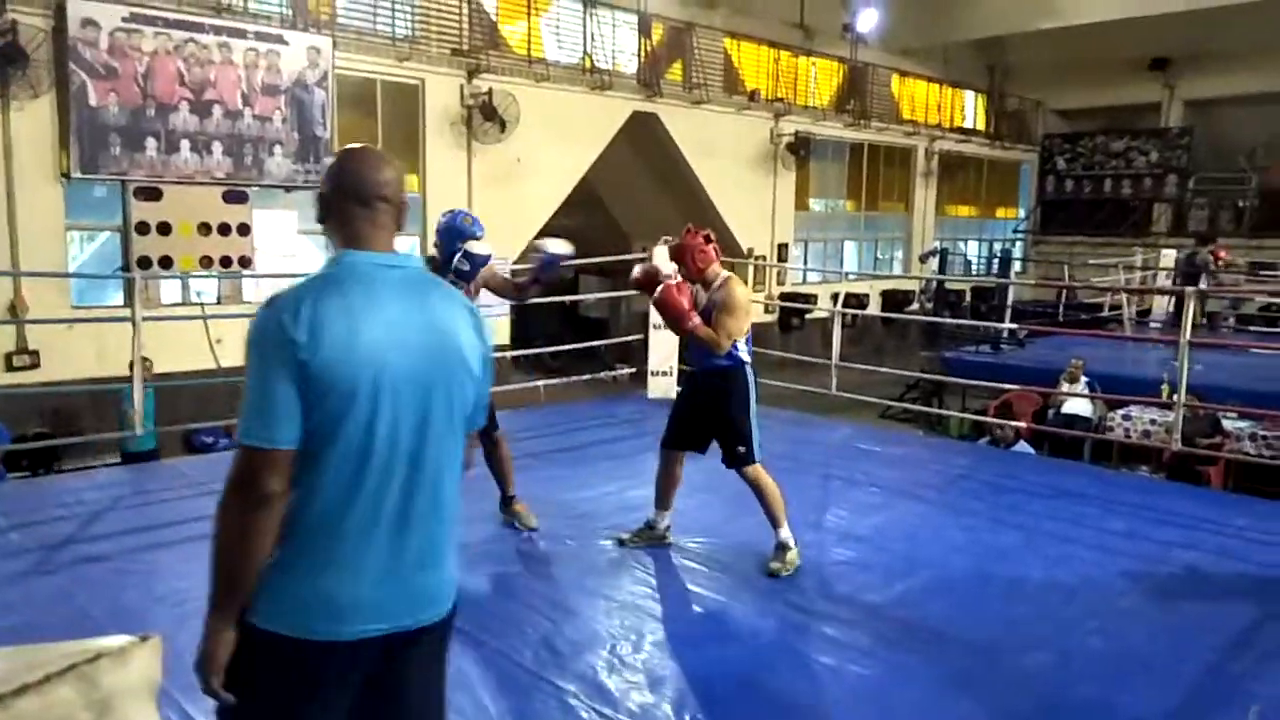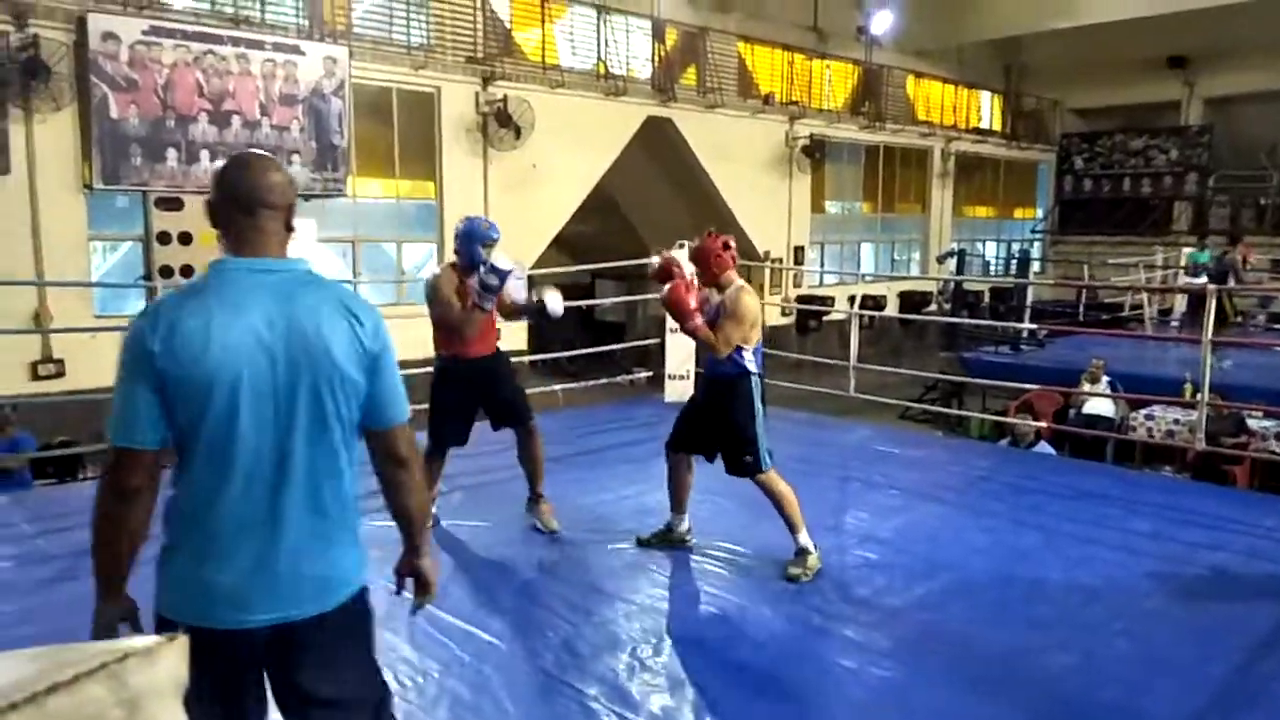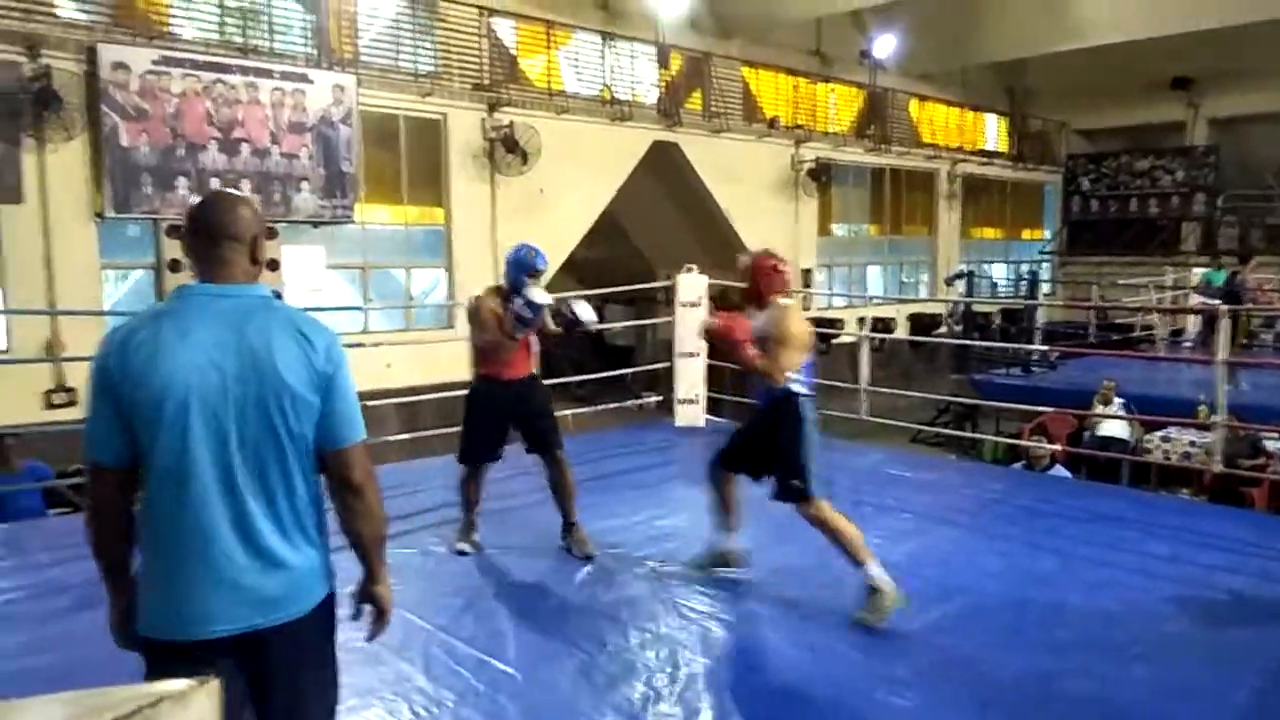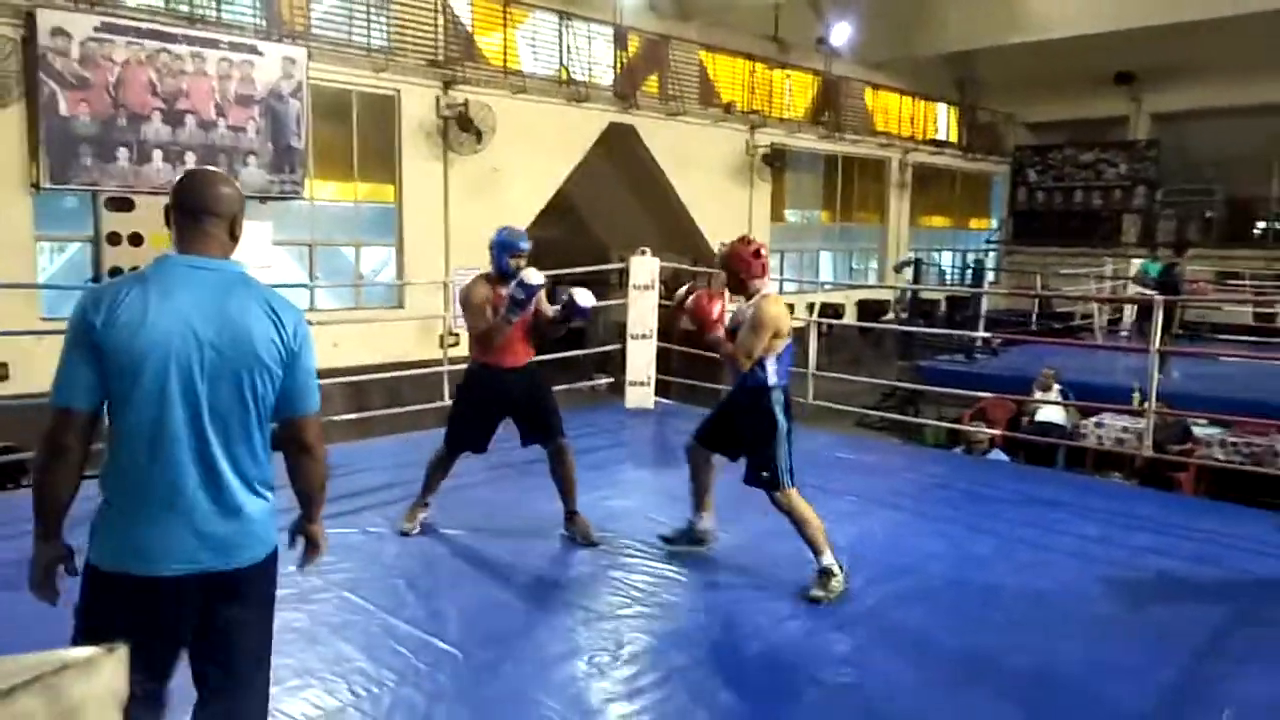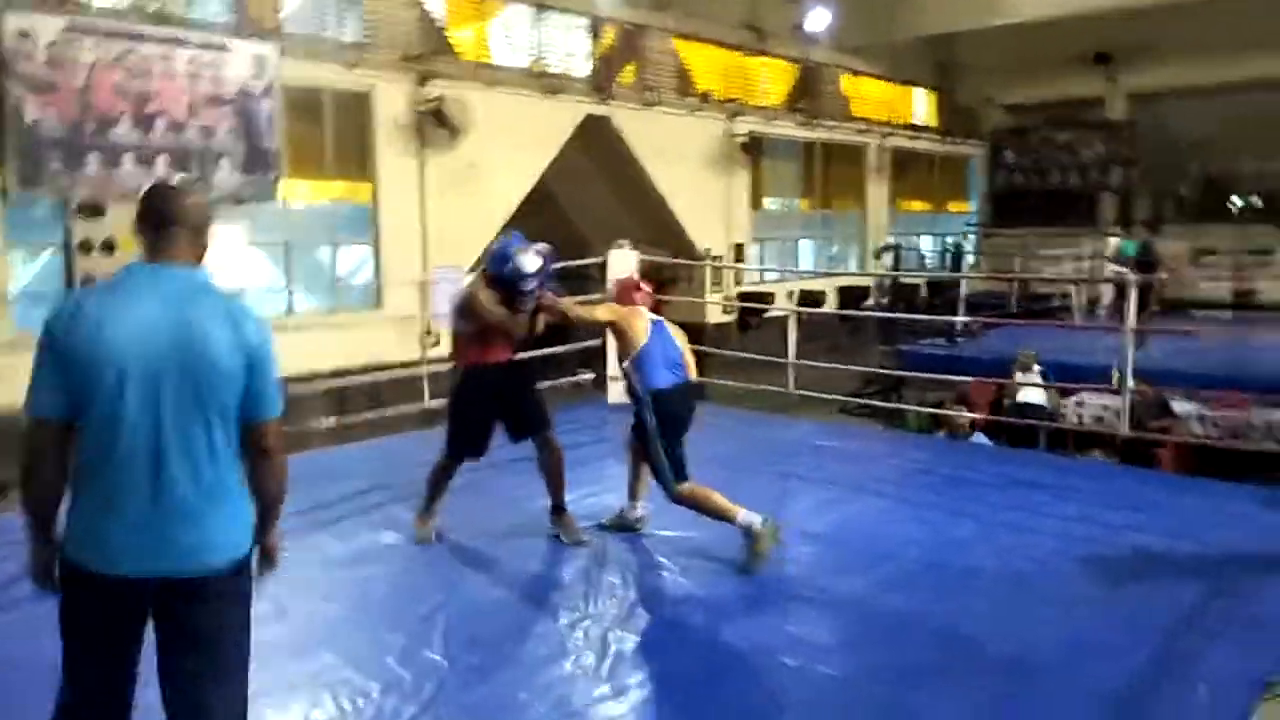
dt=0.5s
person 1, frame 1
left shoulder: (294, 317)
right shoulder: (462, 317)
left elbow: (261, 488)
left wrist: (222, 617)
left hip: (306, 608)
right hip: (424, 596)
person 1, frame 2
left shoulder: (163, 326)
right shoulder: (354, 316)
left elbow: (130, 484)
right elbow: (398, 457)
left wrist: (110, 592)
right wrist: (417, 548)
left hip: (207, 599)
right hip: (328, 586)
person 1, frame 3
left shoulder: (127, 348)
right shoulder: (313, 342)
left elbow: (108, 494)
right elbow: (353, 480)
left wrist: (120, 587)
right wrist: (375, 573)
left hip: (183, 609)
right hip: (295, 595)
person 1, frame 4
left shoulder: (106, 306)
right shoulder: (278, 316)
left elbow: (67, 438)
right elbow: (306, 440)
left wrist: (48, 534)
right wrist: (311, 516)
left hip: (133, 551)
right hip: (242, 548)
person 1, frame 5
left shoulder: (75, 317)
right shoulder: (240, 325)
left elbow: (45, 446)
right elbow: (266, 447)
left wrist: (42, 536)
right wrist: (267, 524)
left hip: (100, 552)
right hip: (209, 551)
person 2, frame 1
left shoulder: (732, 291)
right shoulder: (696, 287)
left elbow: (719, 345)
right elbow: (681, 329)
left wrist: (686, 316)
right wrist: (660, 293)
left hip: (731, 381)
right hip: (700, 377)
left knee: (748, 467)
right knee: (670, 451)
left ankle: (786, 543)
right ankle: (659, 525)
person 2, frame 2
left shoulder: (742, 300)
right shoulder: (716, 293)
left elbow: (719, 348)
right elbow: (701, 324)
left wrist: (688, 316)
right wrist: (675, 284)
left hip: (739, 388)
right hip: (712, 384)
left knee: (761, 473)
right knee: (677, 452)
left ankle: (806, 548)
right ankle: (679, 528)
person 2, frame 3
left shoulder: (788, 320)
right shoulder: (764, 316)
left elbow: (775, 376)
right elbow: (762, 359)
left wrist: (740, 345)
right wrist: (733, 338)
left hip: (792, 413)
right hip: (769, 411)
left knee: (810, 506)
right knee: (722, 469)
left ankle: (880, 584)
right ankle: (729, 547)
person 2, frame 4
left shoulder: (768, 310)
right shoulder: (751, 303)
left elbow: (741, 362)
right elbow: (734, 340)
left wrist: (711, 328)
right wrist: (711, 310)
left hip: (765, 403)
right hip: (742, 398)
left knee: (782, 494)
right knee: (698, 451)
left ankle: (830, 569)
right ankle: (701, 527)
person 2, frame 5
left shoulder: (621, 314)
right shoulder: (671, 328)
left elbow: (576, 312)
right elbow: (691, 374)
left wrist: (545, 299)
left hip: (659, 403)
right hip: (682, 396)
left knee: (678, 488)
right knee: (638, 442)
left ankle: (754, 526)
right ankle: (632, 513)
person 3, frame 1
left shoulder: (478, 269)
left elbow: (517, 292)
left wrist: (544, 272)
right wrist: (459, 280)
left knee: (492, 435)
left ankle: (509, 501)
person 3, frame 2
left shoulder: (491, 272)
right shoulder: (442, 281)
left elbow: (509, 311)
right elbow: (463, 330)
left wrist: (536, 305)
right wrist: (487, 294)
left hip: (492, 362)
right hip: (455, 369)
left knee: (527, 428)
right knee: (439, 444)
left ankle: (537, 501)
person 3, frame 3
left shoulder: (535, 303)
right shoulder: (484, 304)
right elbow: (491, 354)
right wrist: (519, 325)
left hip: (526, 386)
right hip: (490, 390)
left knee: (555, 456)
right knee: (475, 463)
left ankle: (571, 528)
right ankle: (469, 526)
person 3, frame 4
left shoulder: (530, 284)
right shoulder: (476, 290)
left elbow: (551, 326)
right elbow: (487, 340)
left wrist: (569, 313)
right wrist: (513, 307)
left hip: (524, 375)
right hip: (486, 378)
left knee: (557, 445)
right knee: (452, 449)
left ankle: (572, 516)
right ankle: (420, 505)
person 3, frame 5
left shoulder: (513, 284)
right shoulder: (477, 295)
left elbow: (535, 330)
right elbow: (516, 333)
left wrist: (535, 291)
right wrist: (526, 293)
left hip: (509, 370)
right hip: (477, 378)
left knee: (547, 439)
right knee: (455, 455)
left ankle: (559, 512)
right ankle: (428, 512)
